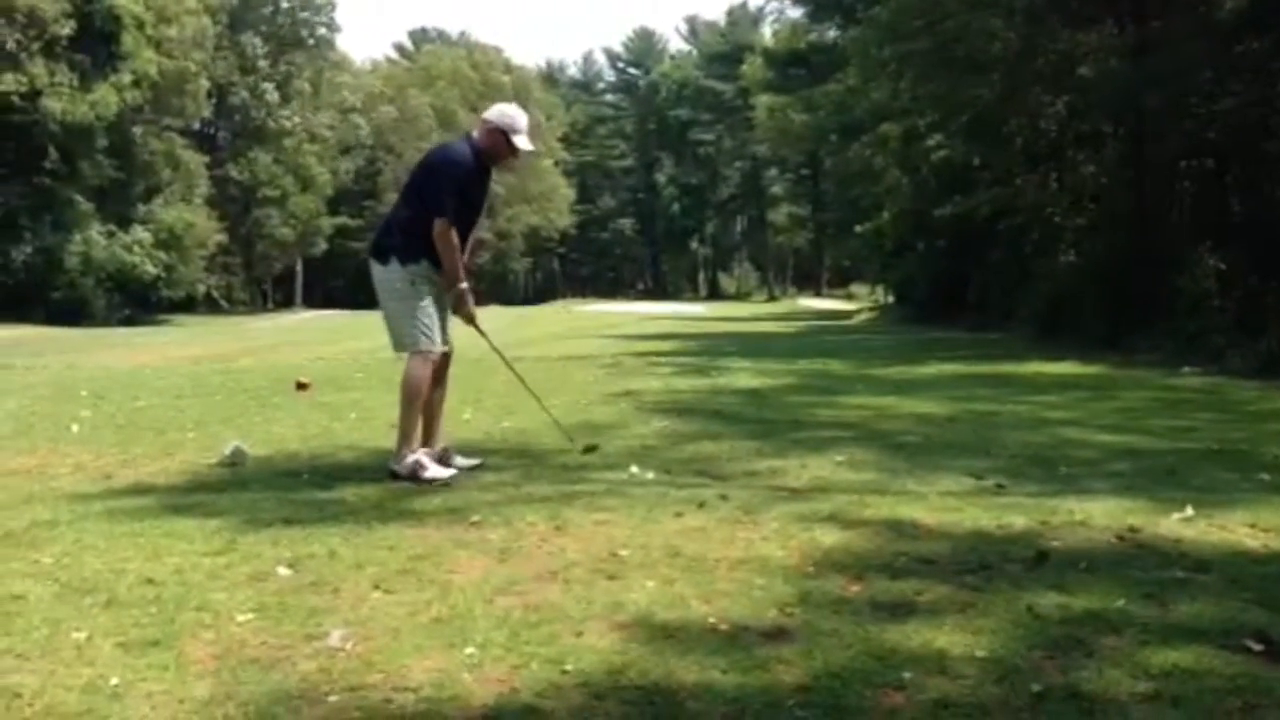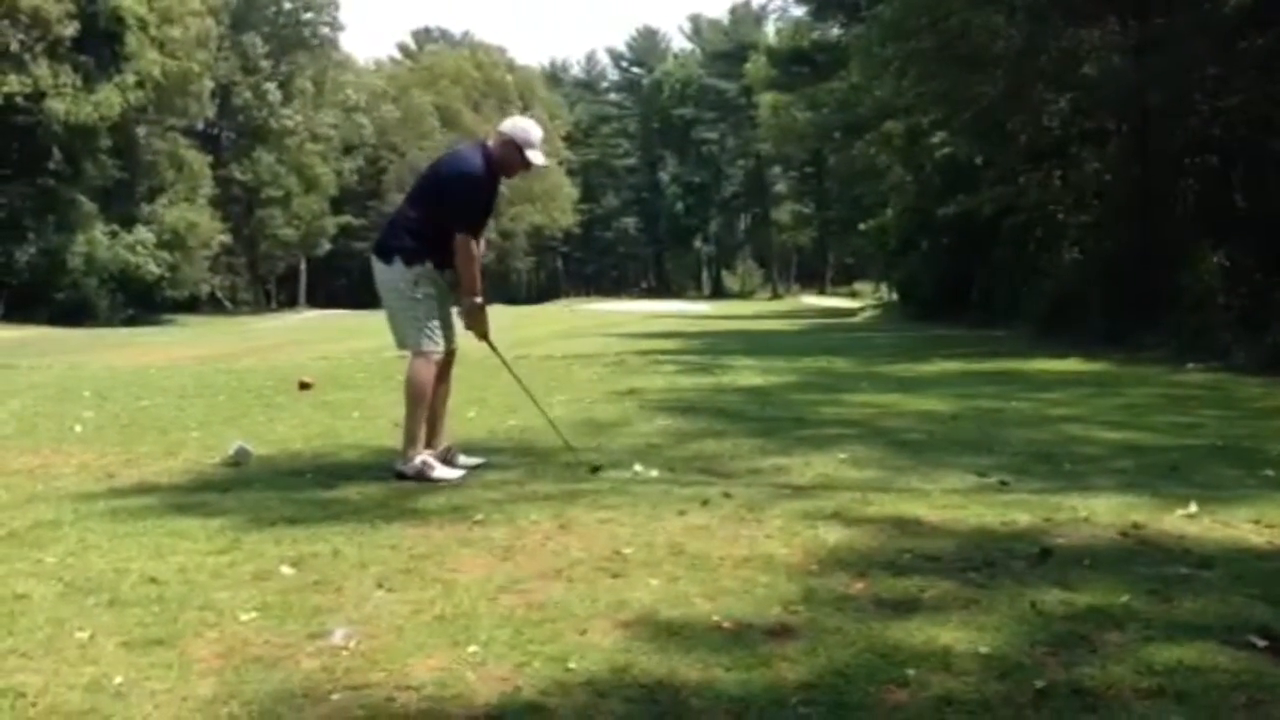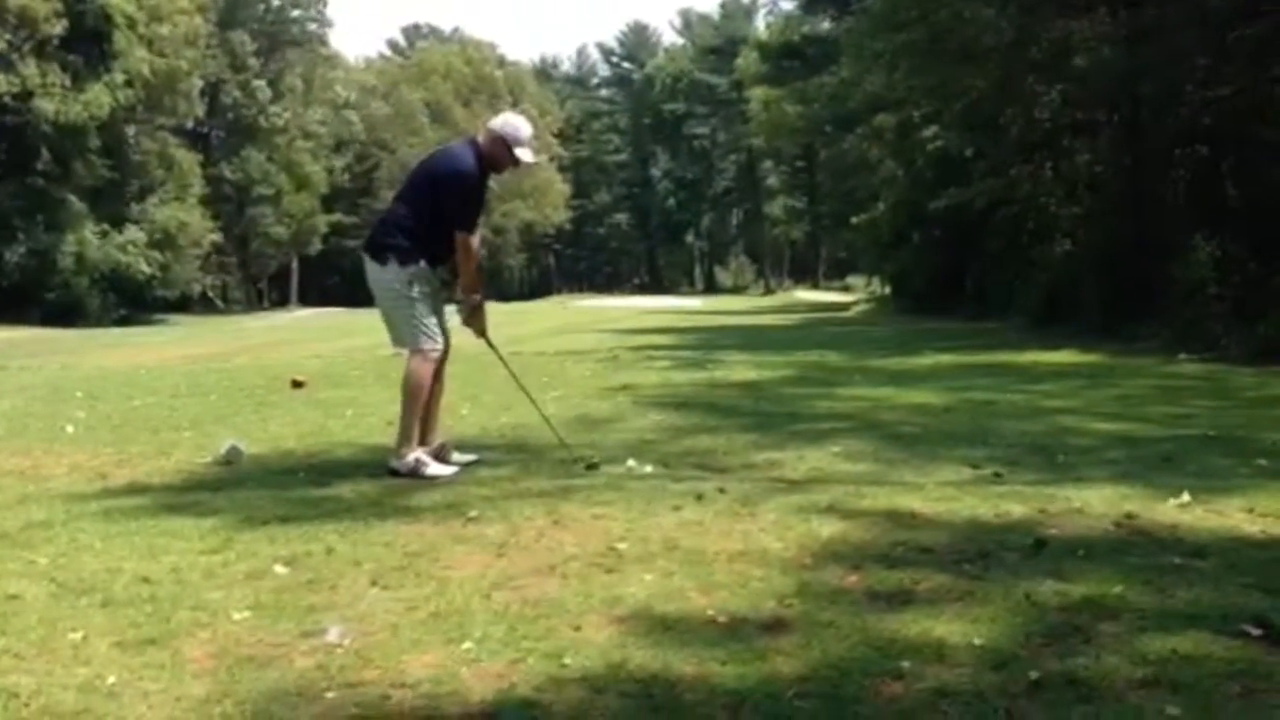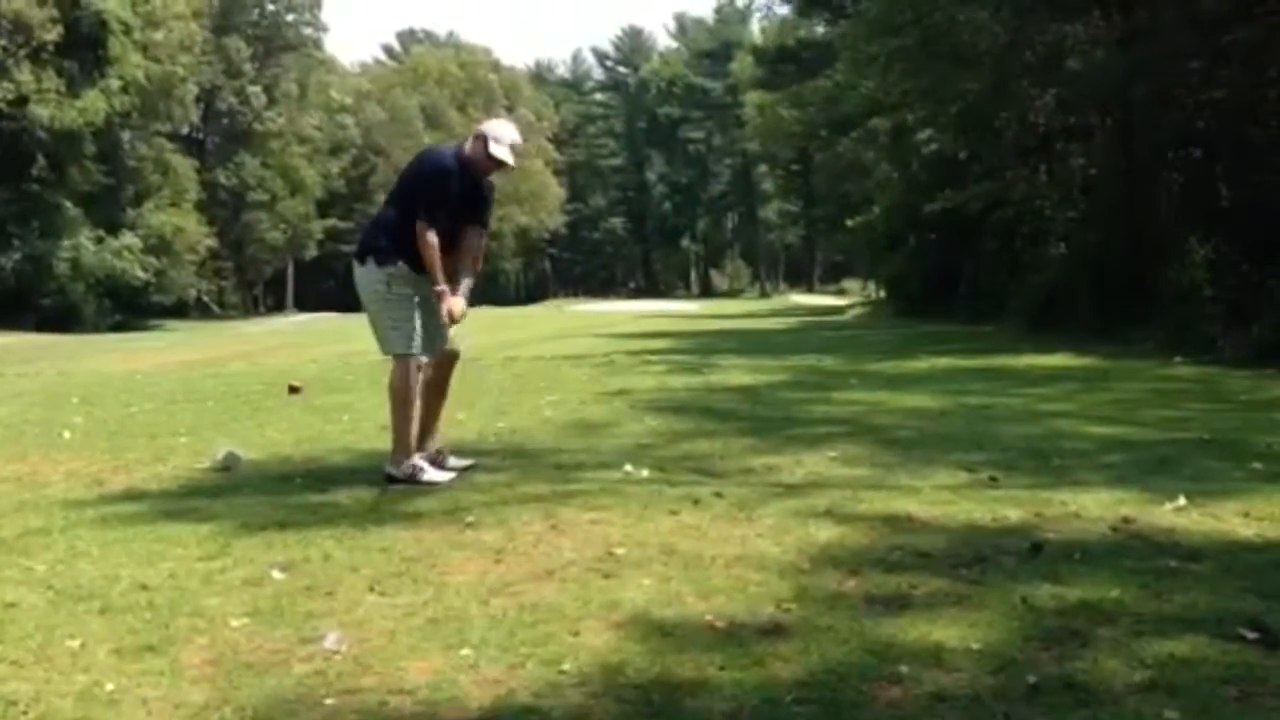
dt=0.4s
person 1, frame 1
left shoulder: (477, 166)
right shoulder: (455, 161)
left elbow: (463, 228)
right elbow: (442, 230)
left wrist: (458, 281)
right wrist: (461, 287)
left hip: (425, 265)
right hip: (400, 263)
left knee: (440, 353)
right knee: (425, 351)
left ankle: (432, 448)
right ankle: (406, 455)
person 1, frame 2
left shoulder: (485, 170)
right shoulder: (469, 171)
left elbow: (474, 239)
right elbow: (463, 243)
left wrist: (471, 294)
right wrist: (475, 302)
left hip: (427, 264)
right hip: (404, 262)
left knee: (445, 352)
right knee: (428, 352)
left ankle: (436, 447)
right ankle: (412, 456)
person 1, frame 3
left shoulder: (471, 165)
right shoulder: (462, 169)
left elbow: (469, 237)
right elbow: (464, 243)
left wrist: (466, 292)
right wrist: (474, 299)
left hip: (415, 262)
right hip: (397, 261)
left knee: (439, 349)
right knee: (426, 349)
left ankle: (429, 445)
right ankle: (405, 454)
person 1, frame 4
left shoulder: (481, 187)
right shoulder: (438, 164)
left elbow: (474, 241)
right elbow: (425, 231)
left wrist: (462, 292)
right wrist: (443, 288)
left hip: (416, 272)
right hip: (384, 265)
left knee: (444, 354)
right knee: (410, 356)
left ankle: (426, 448)
right ankle: (401, 460)
